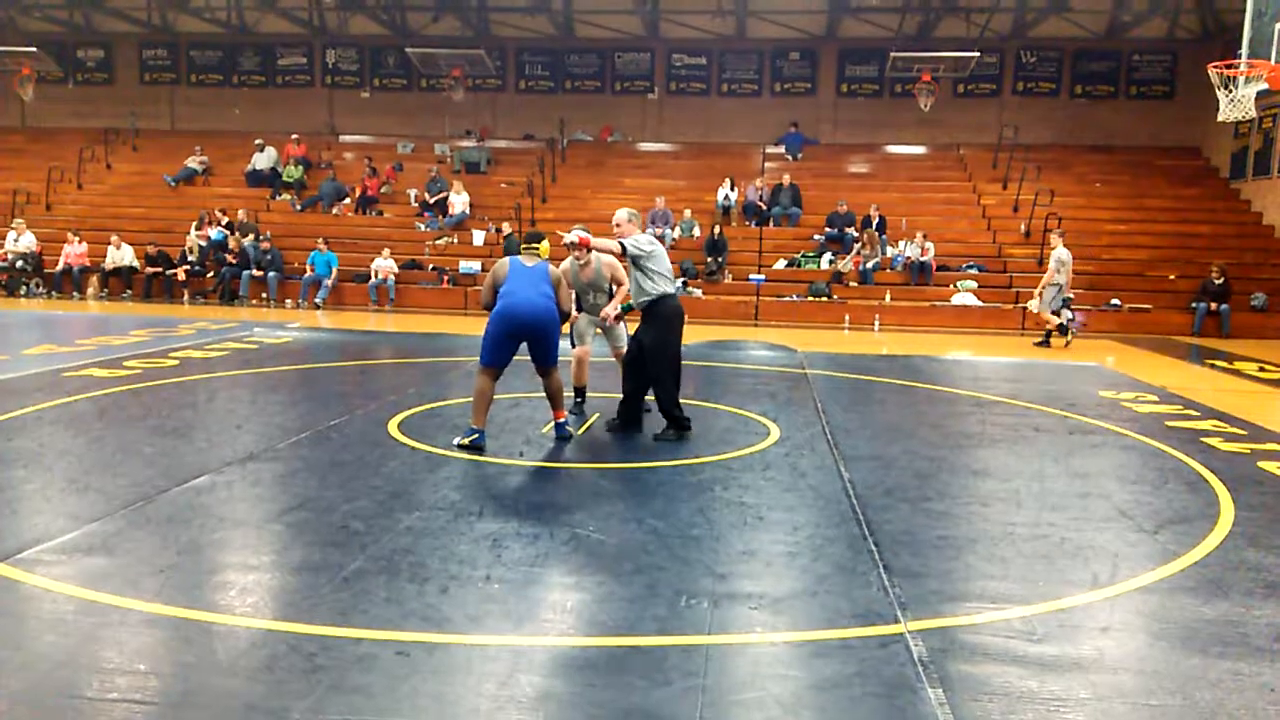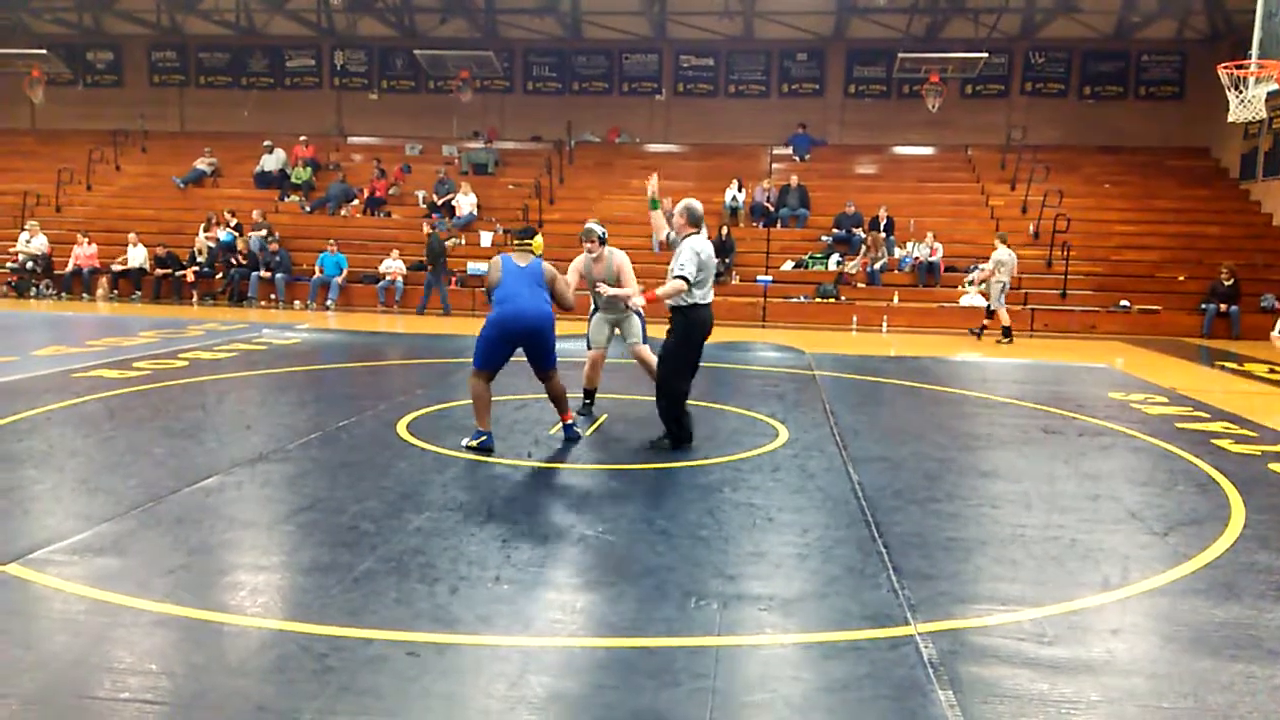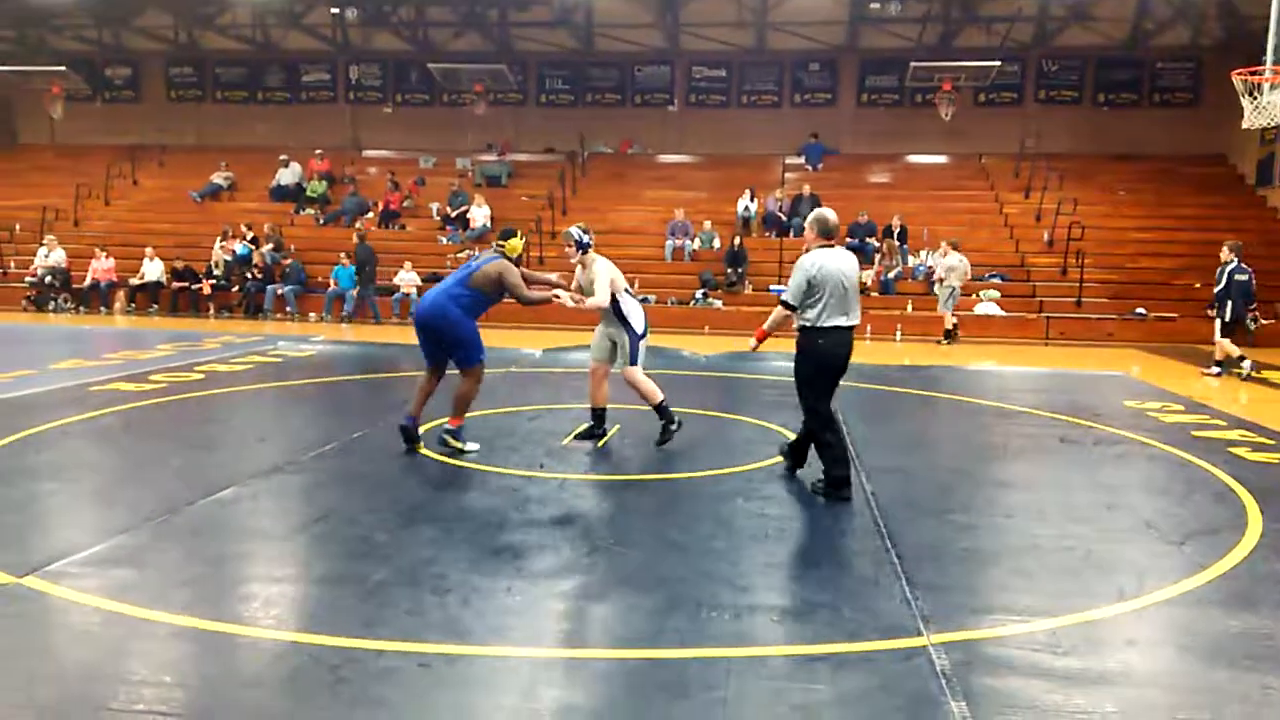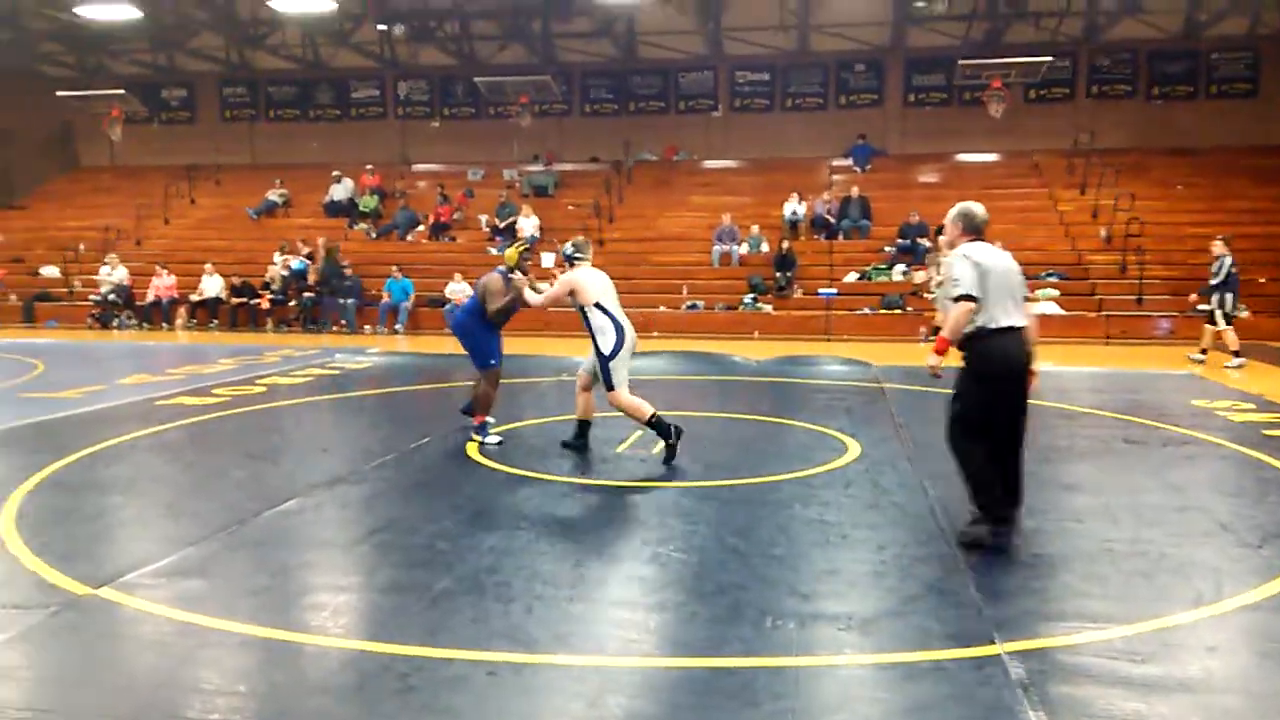
dt=1s
person 1, frame 1
left shoulder: (644, 241)
right shoulder: (636, 249)
left elbow: (614, 248)
left wrist: (582, 240)
right wrist: (624, 308)
left hip: (664, 313)
right hip: (653, 313)
left knee: (662, 371)
right knee: (633, 363)
left ankle: (678, 425)
right ankle: (628, 419)
person 1, frame 2
left shoulder: (692, 246)
right shoulder: (694, 241)
left elbow: (680, 284)
right elbow: (662, 232)
left wrist: (647, 297)
right wrist: (653, 201)
left hip: (689, 317)
right hip: (693, 316)
left knee: (671, 378)
right knee: (673, 373)
left ankle: (678, 436)
right ankle: (677, 430)
person 1, frame 3
left shoulder: (808, 262)
right shoulder: (850, 259)
left elbow: (786, 308)
left wrist: (760, 336)
left hip: (817, 341)
right hip: (844, 339)
left knee: (819, 412)
right knee: (818, 405)
left ankle: (838, 480)
right ankle: (797, 453)
person 1, frame 4
left shoulder: (963, 255)
right shoulder: (1005, 257)
left elbow: (965, 305)
right elbow: (1025, 312)
left wrist: (940, 347)
right wrist: (1028, 360)
left hip: (987, 353)
right hip: (1016, 349)
left knee: (967, 435)
right knee: (1006, 437)
left ankle: (994, 516)
right ankle: (1002, 512)
person 2, frame 1
left shoulder: (503, 265)
right shoulder: (553, 271)
left elbow: (486, 302)
right elbow: (565, 309)
right wrist: (555, 327)
left hip: (508, 315)
right hip: (544, 317)
left knee: (487, 374)
right knee: (549, 372)
left ankle: (476, 434)
right ankle: (561, 425)
person 2, frame 2
left shoulder: (497, 263)
right shoulder: (547, 269)
left elbow: (492, 295)
right elbow: (568, 304)
right wrist: (561, 287)
left hip: (502, 322)
right hip: (539, 321)
left knee: (480, 376)
right knee: (549, 377)
left ankle: (483, 435)
right ankle: (569, 425)
person 2, frame 3
left shoulder: (487, 256)
right shoulder: (504, 267)
left elbow: (519, 274)
right elbow: (524, 297)
left wrist: (549, 280)
right wrist: (551, 296)
left hip: (426, 309)
right hip: (450, 315)
left knee: (434, 370)
right knee: (473, 373)
left ankle: (411, 420)
right ankle: (452, 431)
person 2, frame 4
left shoulder: (519, 277)
right shoulder: (496, 281)
right elbow: (494, 314)
right wrist: (515, 296)
left hip: (484, 326)
right hip: (472, 325)
left knee: (491, 370)
right knee: (492, 374)
left ankle: (473, 406)
right ankle: (479, 428)
person 3, frame 1
left shoulder: (608, 261)
right shoulder: (565, 268)
left elbow: (624, 284)
left wrist: (612, 307)
right wrist: (569, 311)
left hip: (609, 312)
right hip: (583, 315)
left knee: (623, 354)
right knee: (580, 355)
right ankle: (579, 399)
person 3, frame 2
left shoulder: (618, 258)
right shoulder: (579, 263)
left elbow: (632, 290)
left hip: (627, 311)
right hip: (601, 313)
left knee: (642, 353)
right knee: (594, 357)
right ankle: (588, 400)
person 3, frame 3
left shoulder: (600, 266)
right shoulder: (579, 270)
left elbow: (601, 301)
right elbow: (575, 295)
left wrist: (574, 304)
left hip: (630, 323)
right hip: (608, 324)
left knee: (631, 374)
right knee: (596, 371)
left ankle: (668, 419)
right ankle: (597, 425)
person 3, frame 4
left shoulder: (572, 277)
right shoulder: (598, 274)
left elbow: (540, 302)
left wrist: (523, 288)
left hip: (611, 339)
right hip: (620, 335)
left knee: (618, 397)
right knee: (583, 383)
left ankle: (669, 432)
right ankle: (580, 438)
